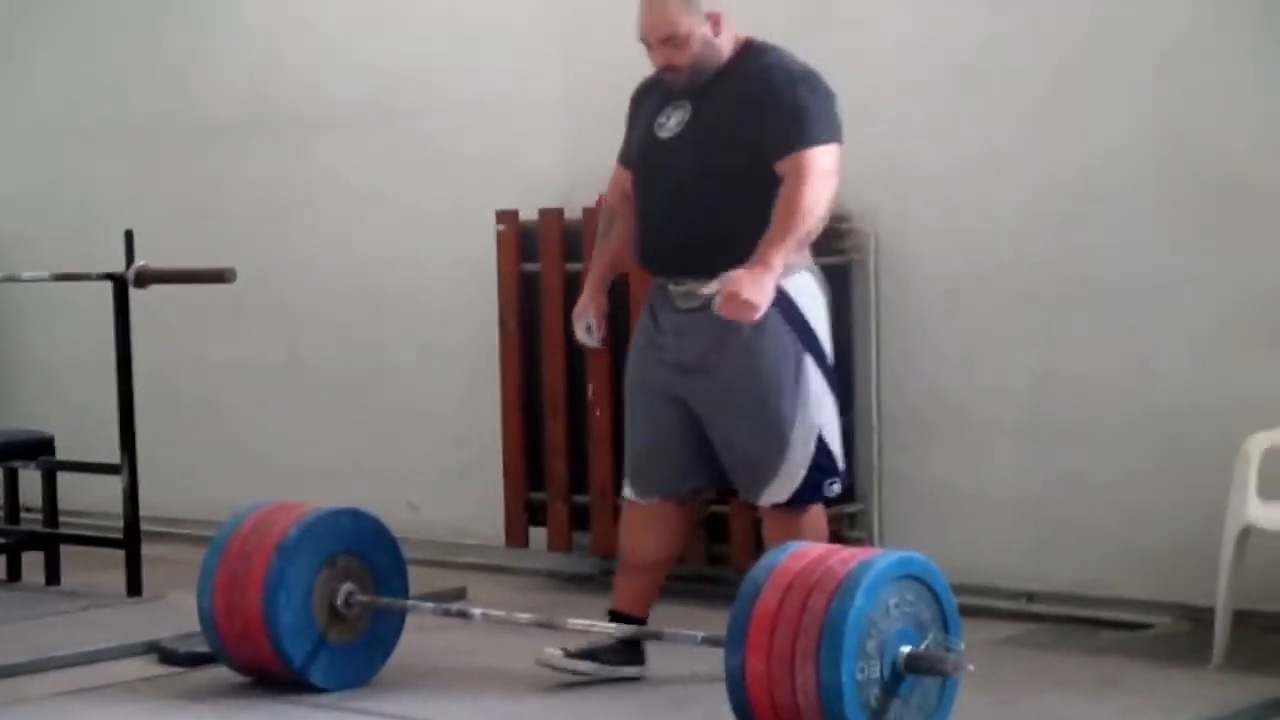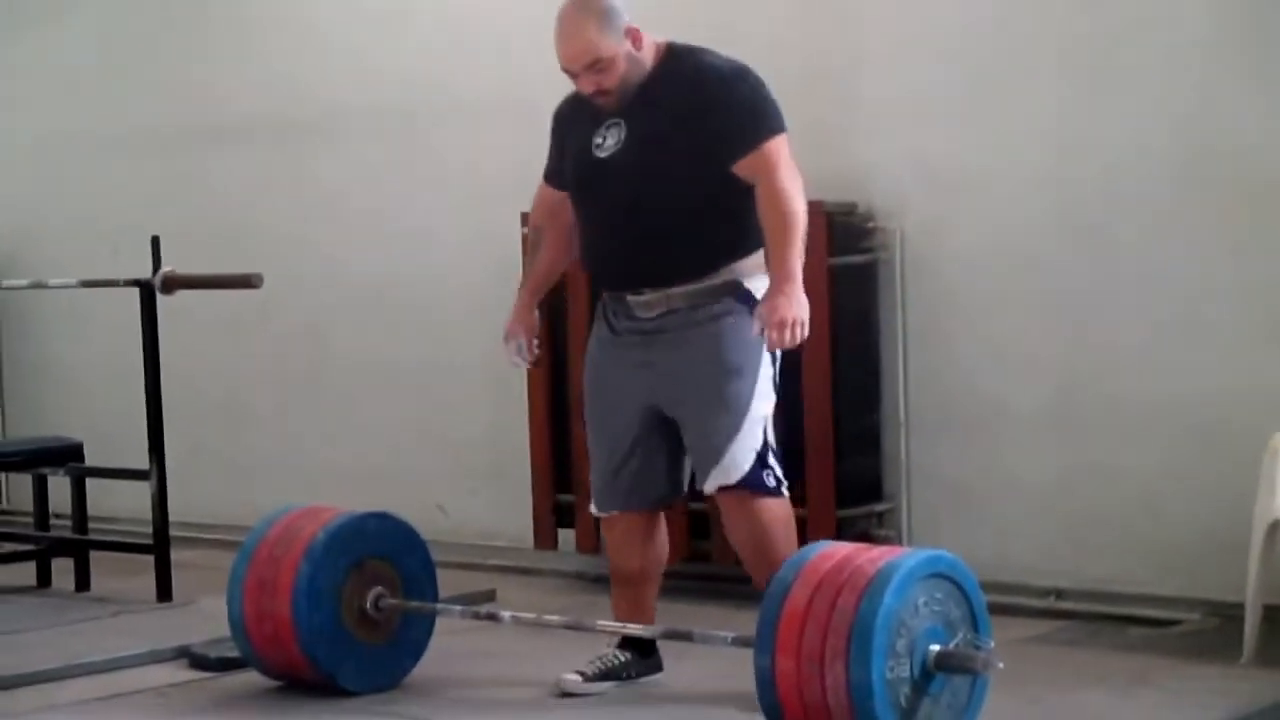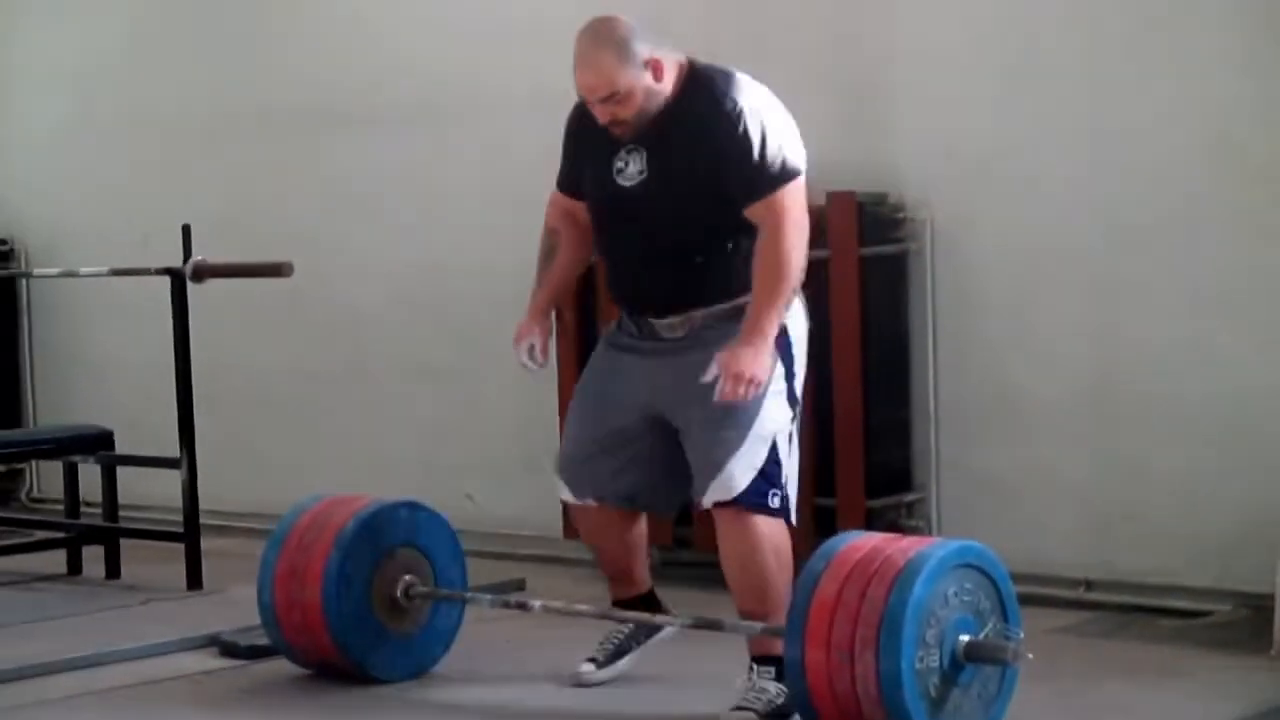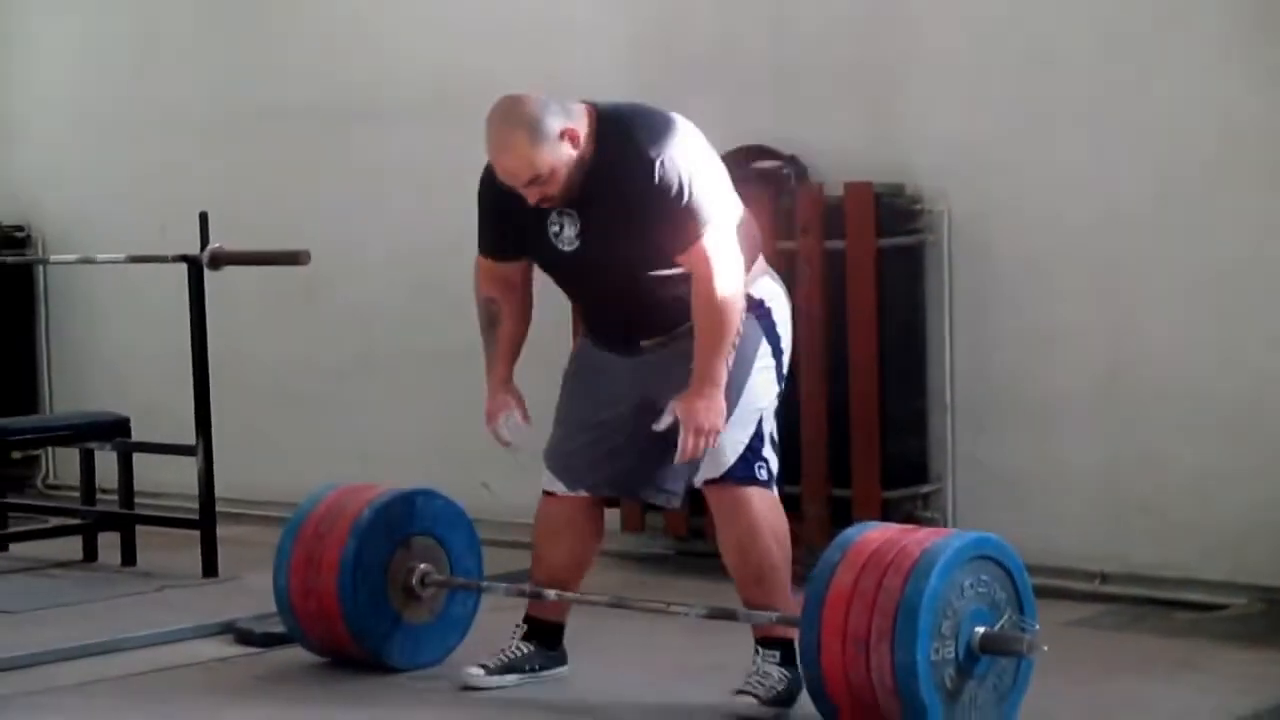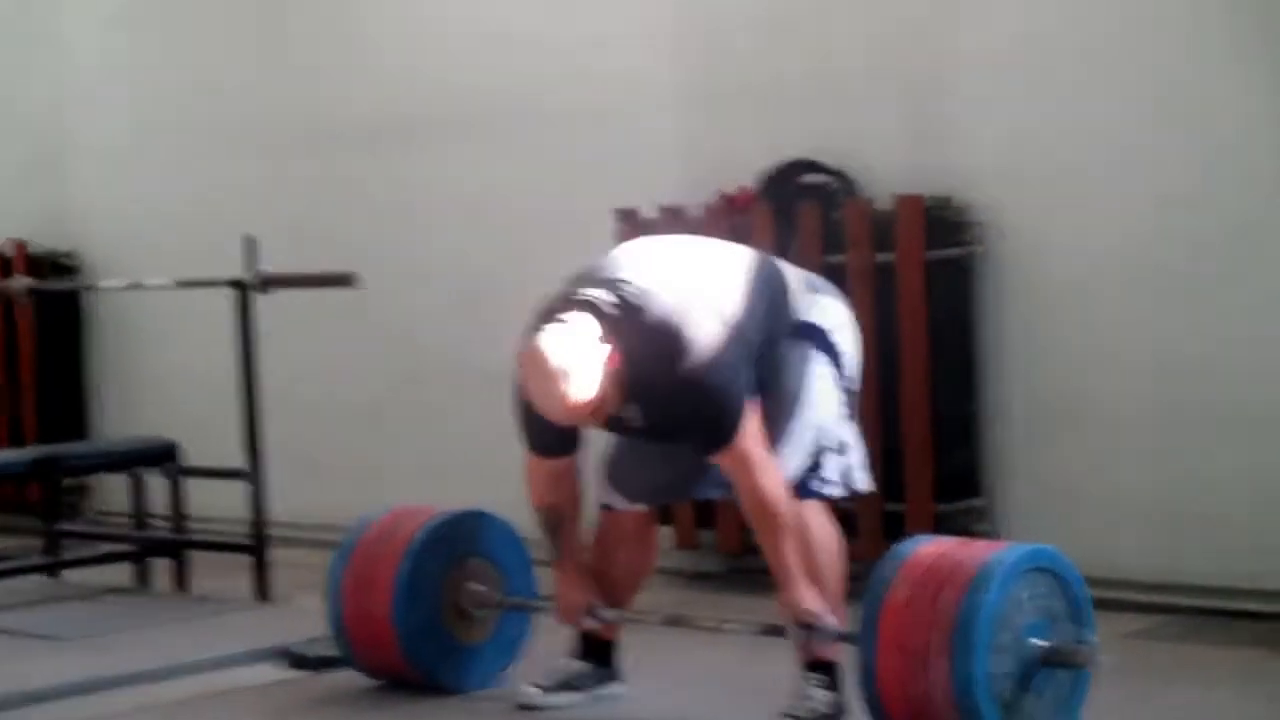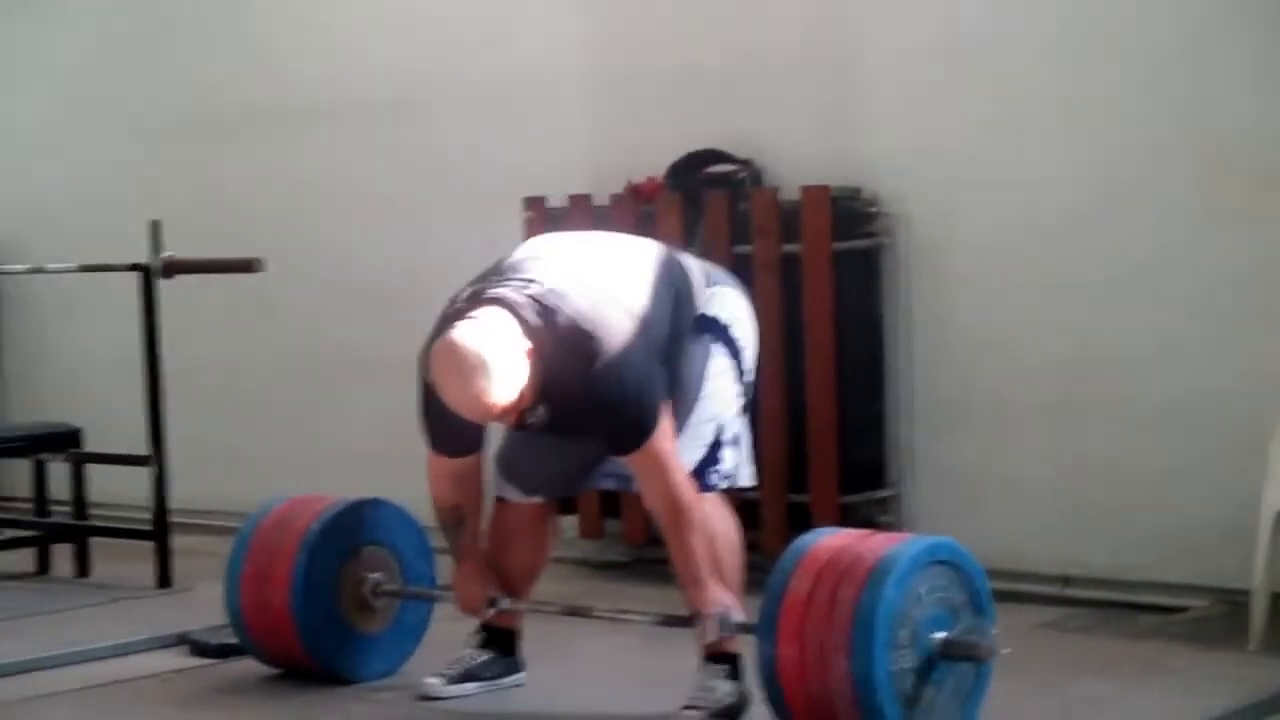
dt=0.4s
person 1, frame 1
left shoulder: (780, 84)
right shoulder: (651, 97)
left elbow: (813, 180)
right elbow: (625, 197)
left wrist: (762, 270)
right wrist: (596, 284)
left hip: (757, 308)
right hip: (667, 313)
left knee: (785, 483)
right knee: (651, 485)
right ankle: (624, 637)
person 1, frame 2
left shoulder: (715, 87)
right shoulder: (577, 116)
left elbow: (777, 181)
right elbow: (555, 215)
left wrist: (787, 282)
right wrist: (527, 302)
left hip: (717, 310)
right hip: (622, 324)
left knee: (740, 477)
right knee: (621, 495)
right ankle: (634, 647)
person 1, frame 3
left shoulder: (735, 112)
right shoulder: (588, 125)
left elbow: (786, 225)
right elbow: (569, 221)
left wrist: (756, 339)
right wrist: (539, 309)
left hip: (735, 326)
right hip: (635, 335)
left knee: (741, 494)
right knee: (588, 482)
right ankle: (639, 610)
person 1, frame 4
left shoulder: (653, 153)
right shoulder: (507, 183)
left elbow: (716, 274)
right elbow: (498, 282)
left wrist: (707, 388)
right wrist: (499, 379)
left hip: (723, 314)
right hip: (614, 346)
left knee: (733, 474)
right knee: (569, 482)
left ankle: (777, 659)
right ankle: (540, 640)
person 1, frame 5
left shoulder: (693, 358)
right shoulder: (547, 367)
left elbow: (753, 480)
right elbow: (550, 479)
left wrist: (794, 586)
right wrist: (569, 570)
left knee: (794, 490)
right knee: (625, 495)
left ankle: (822, 681)
right ankle: (595, 658)
person 1, frame 6
left shoulder: (605, 359)
right shoulder: (450, 365)
left elbow: (661, 482)
right elbow: (452, 473)
left wrist: (702, 585)
right wrist: (469, 566)
left knee: (693, 482)
right knee: (519, 486)
left ankle: (723, 671)
right ankle: (497, 648)
